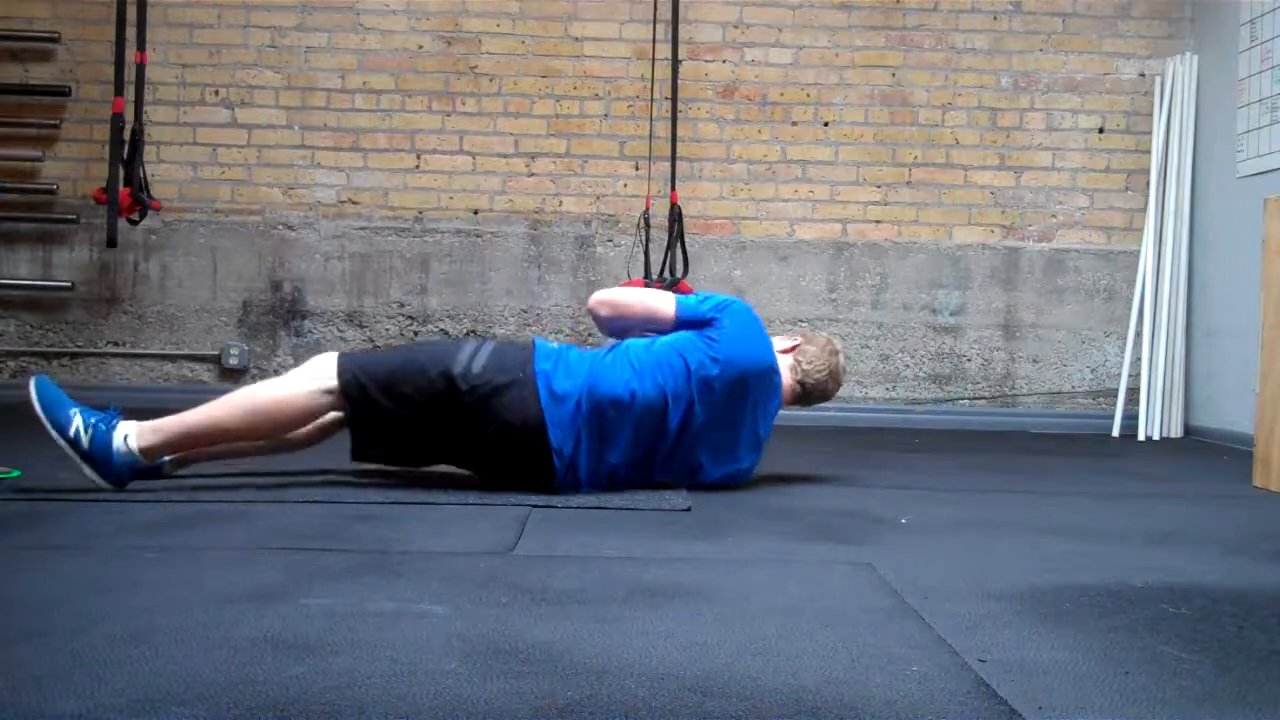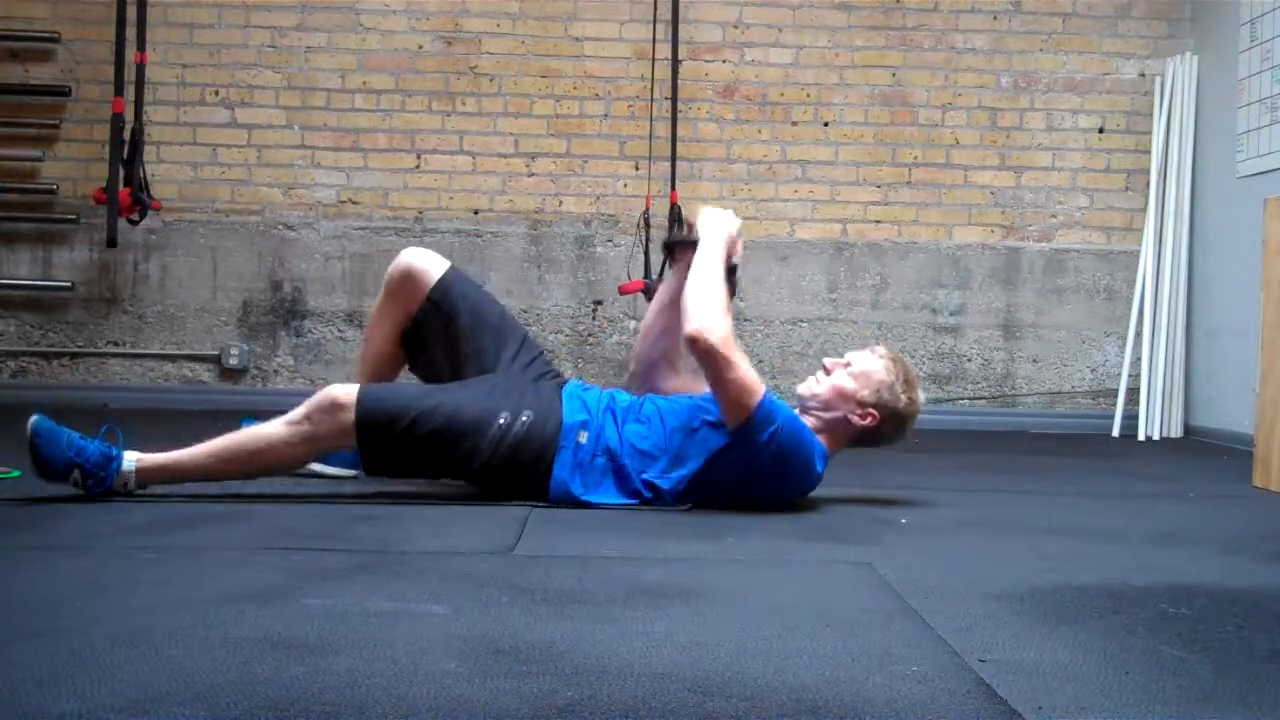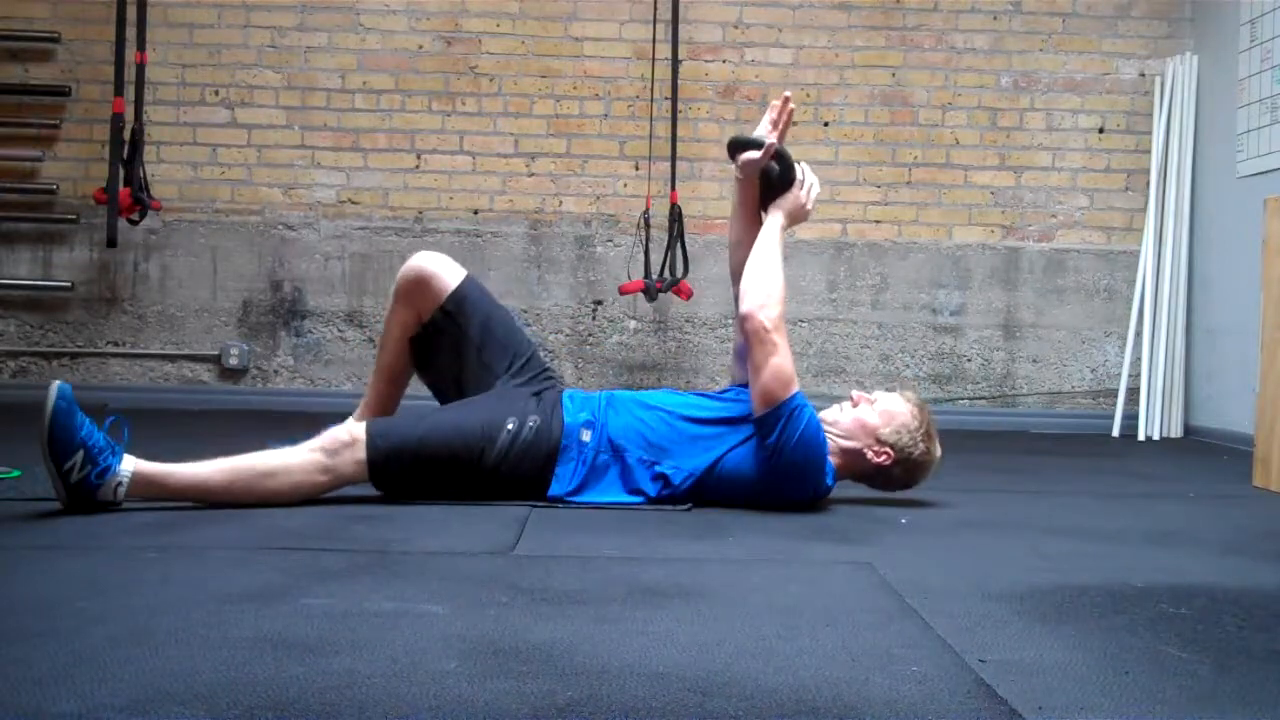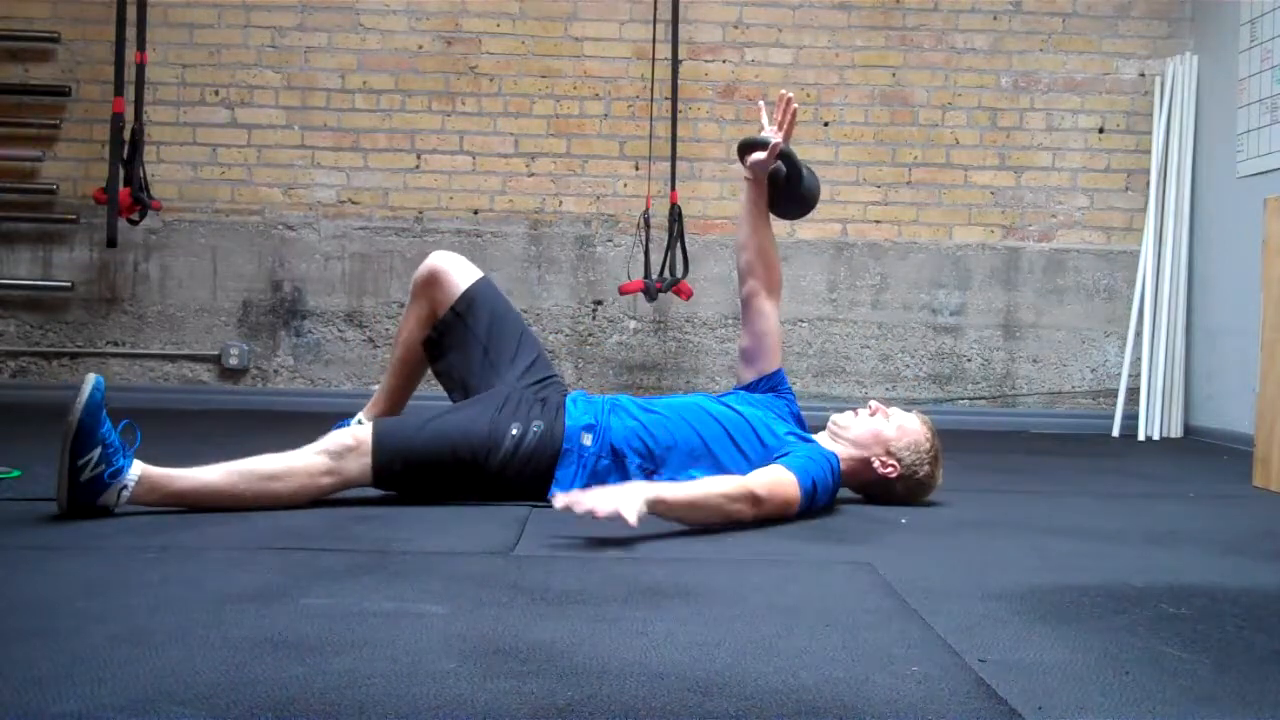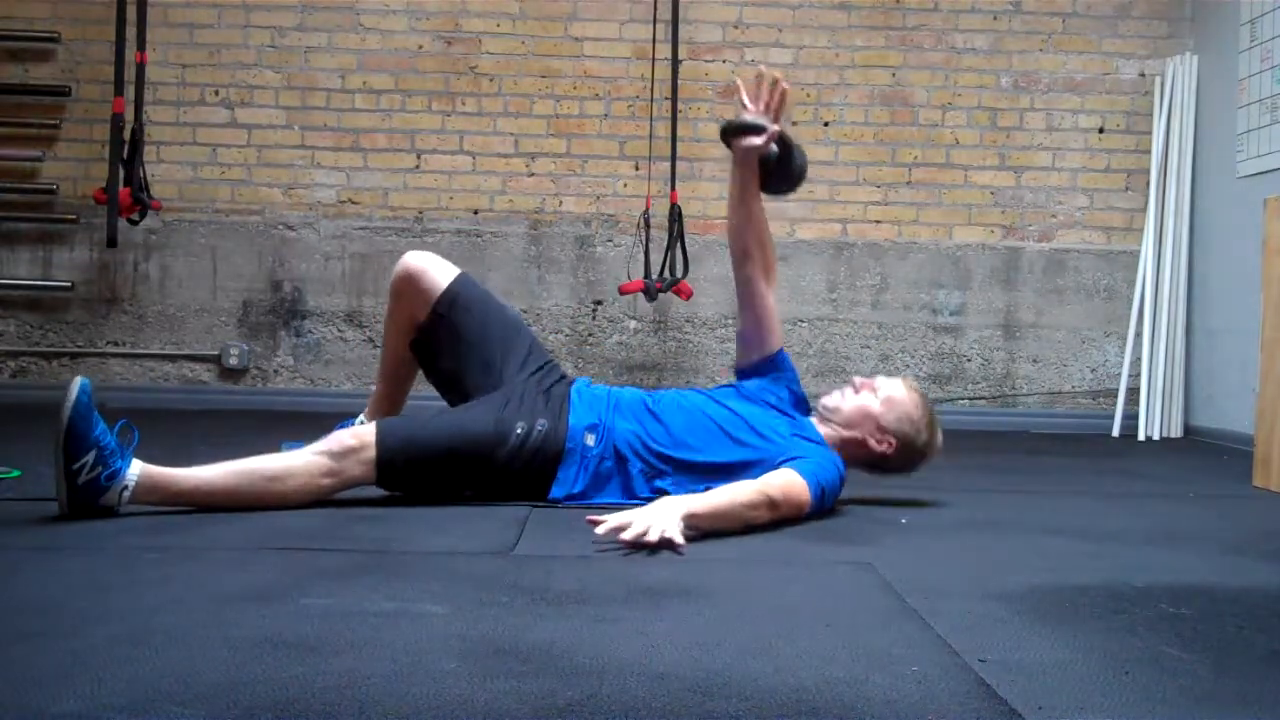
dt=1s
person 1, frame 1
left shoulder: (739, 325)
right shoulder: (740, 448)
left elbow: (606, 303)
right elbow: (655, 457)
left hip: (534, 392)
right hip: (554, 460)
left knee: (330, 376)
right knee: (344, 403)
left ankle: (129, 440)
right ankle: (158, 451)
person 1, frame 2
left shoulder: (790, 455)
right shoulder: (771, 423)
left elbow: (705, 341)
right elbow: (649, 367)
left wrist: (715, 243)
right wrist: (685, 264)
left hip: (550, 449)
right hip: (553, 397)
left knee: (331, 405)
right knee: (412, 269)
left ankle: (125, 470)
right ankle: (351, 438)
person 1, frame 3
left shoulder: (801, 462)
right shoulder: (780, 423)
left elbow: (760, 323)
right elbow: (748, 303)
left wrist: (779, 221)
right wrist: (750, 184)
left hip: (553, 455)
right hip: (551, 407)
left knee: (335, 453)
right knee: (425, 274)
left ankle: (118, 475)
right ankle: (368, 428)
person 1, frame 4
left shoulder: (810, 473)
right shoulder: (781, 415)
left elbow: (748, 494)
right elbow: (759, 297)
left wrist: (643, 490)
right wrist: (757, 184)
left hip: (548, 452)
right hip: (550, 403)
left knee: (340, 460)
right knee: (441, 272)
left ankle: (121, 481)
right ankle: (376, 418)
person 1, frame 5
left shoulder: (817, 469)
right shoulder: (785, 398)
left elbow: (767, 497)
right elbow: (755, 278)
left wrist: (679, 506)
right wrist: (746, 164)
left hip: (551, 453)
right hip: (555, 395)
left knee: (340, 460)
right knee: (416, 272)
left ankle: (124, 479)
right ankle: (377, 425)
